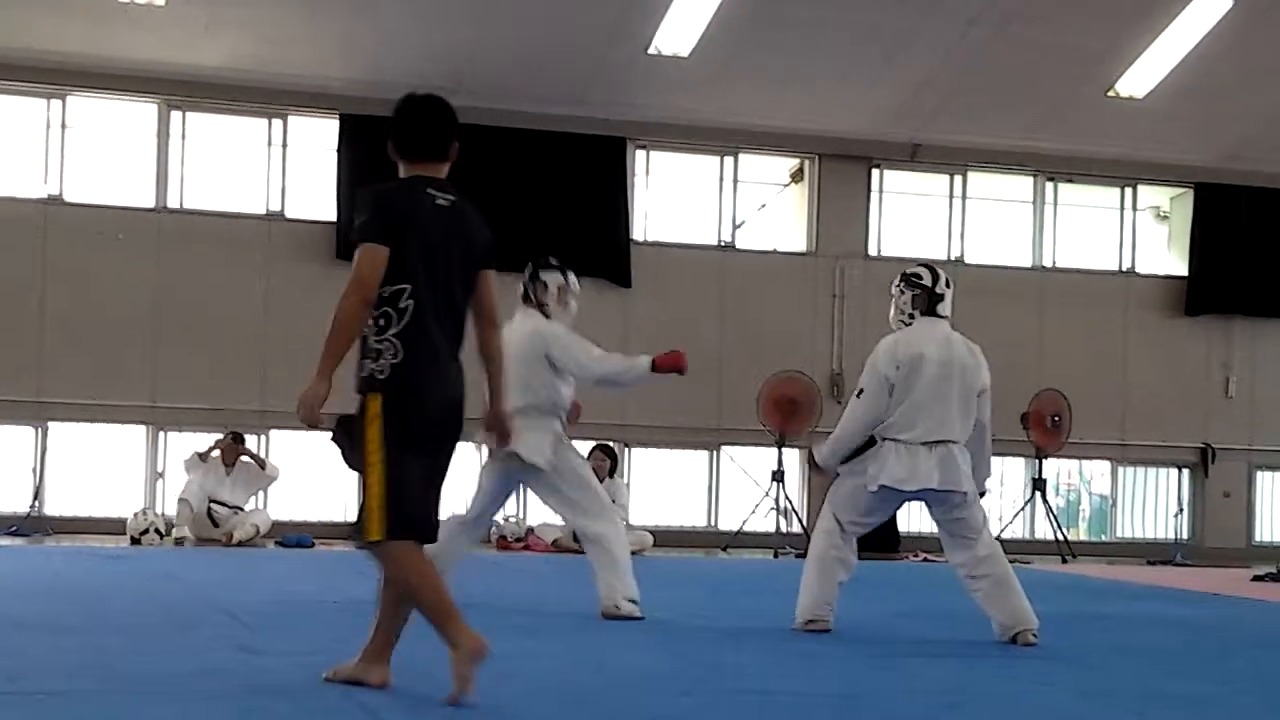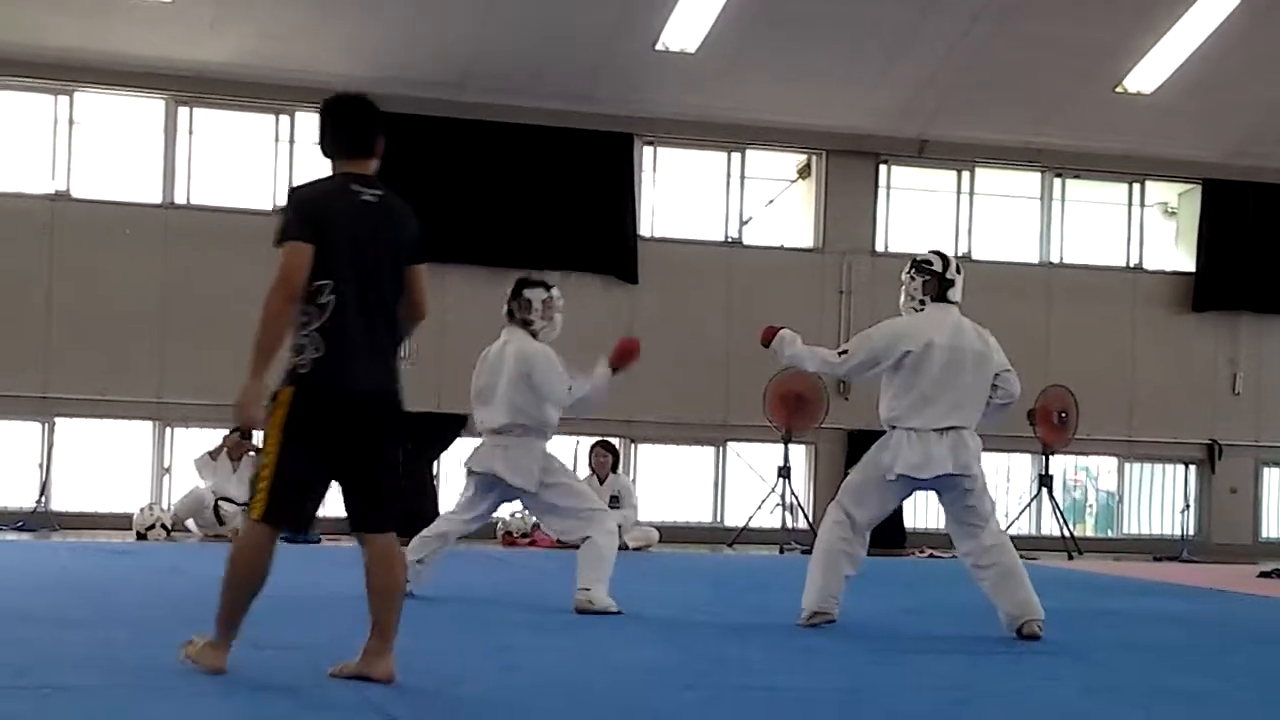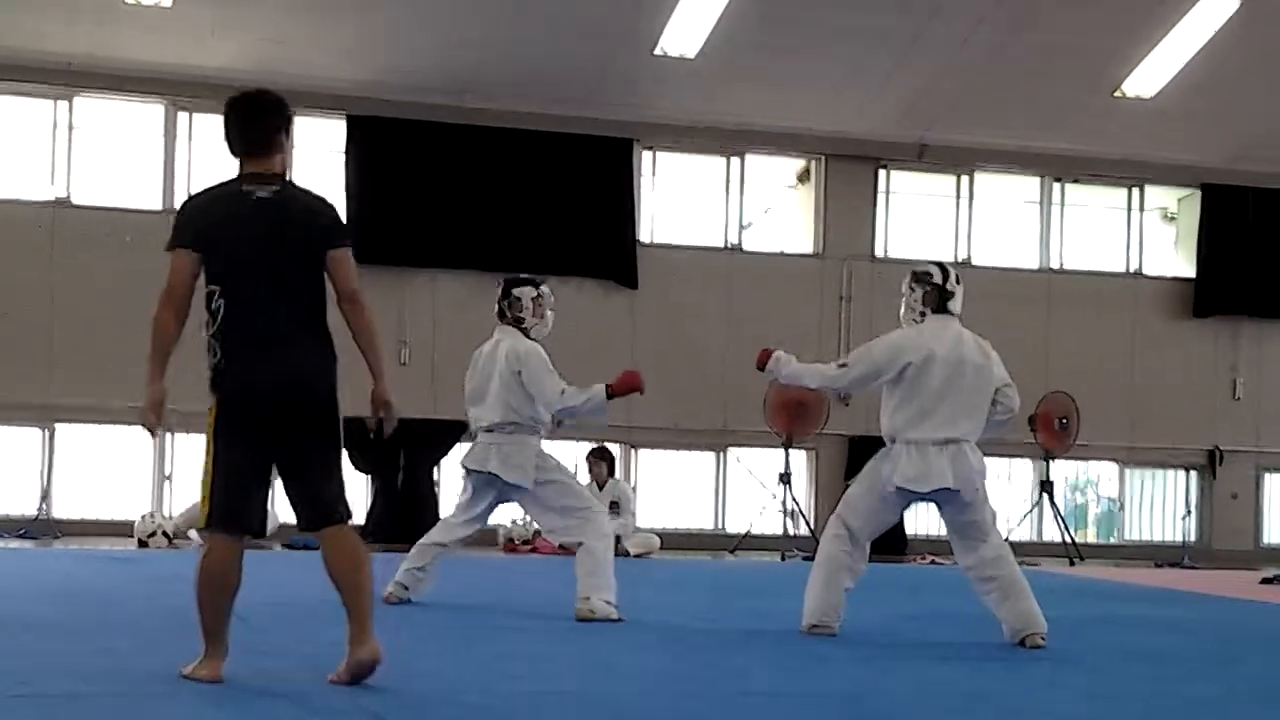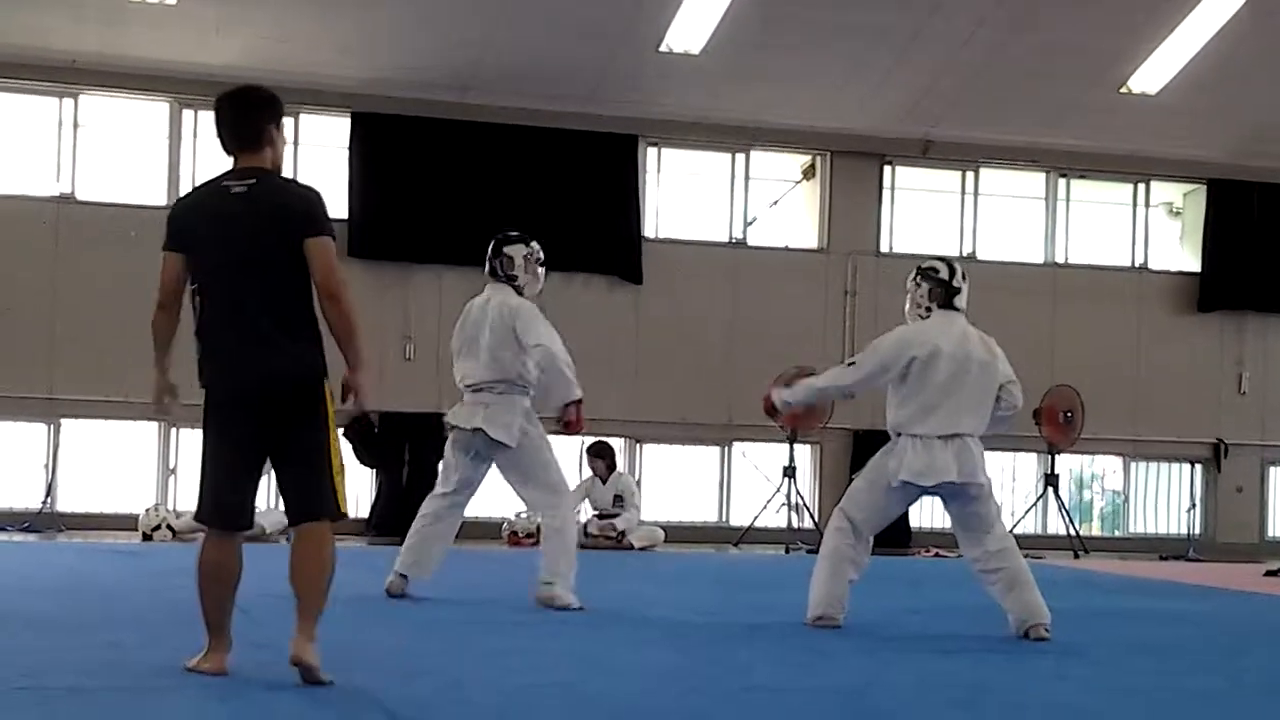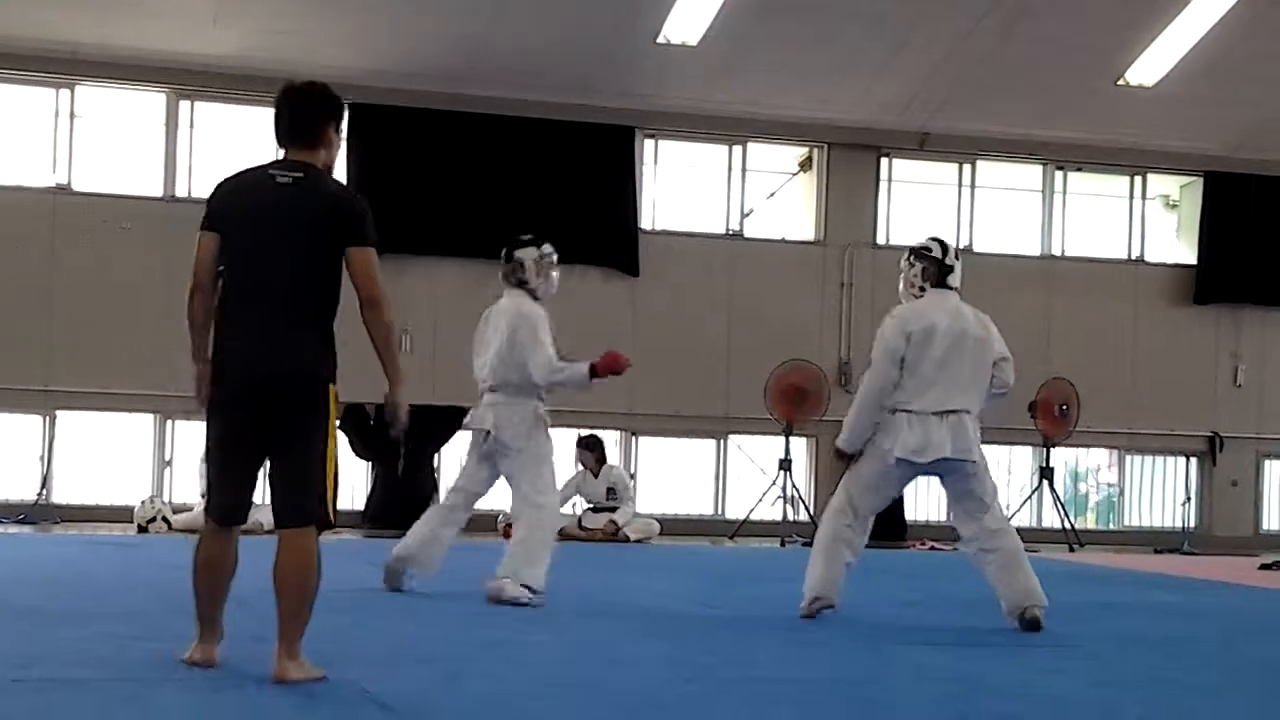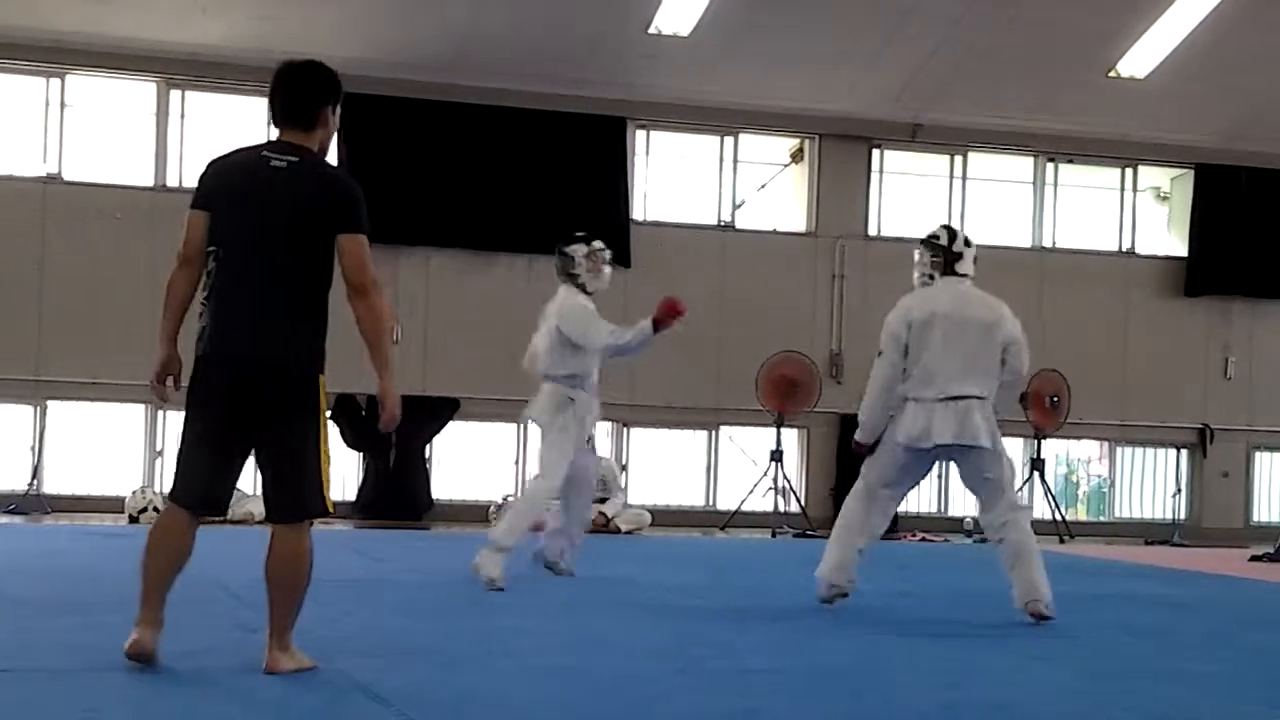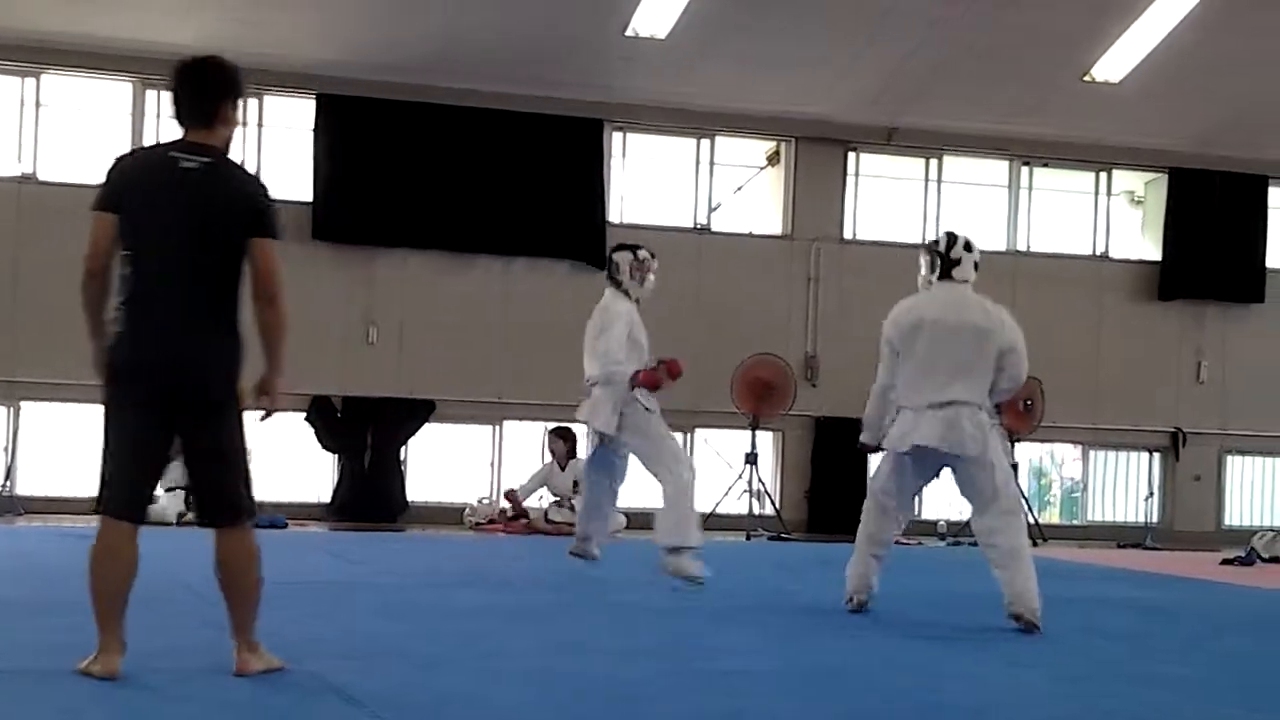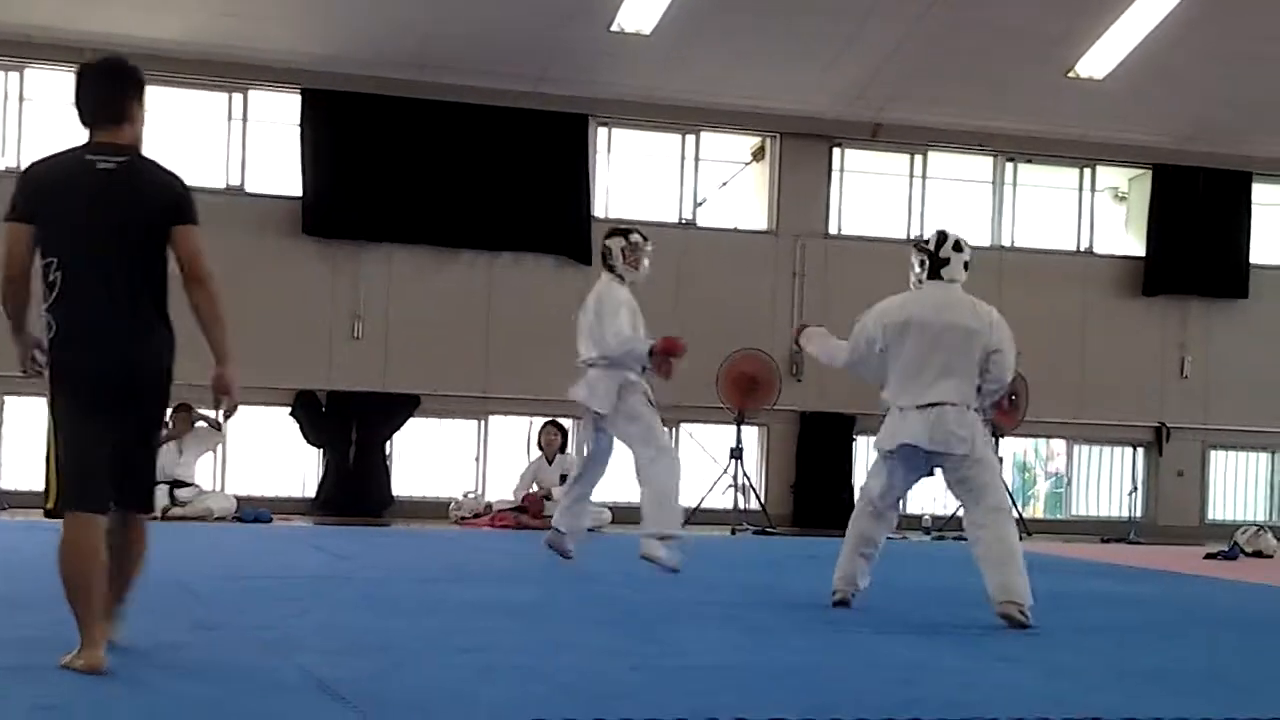
dt=0.4s
person 1, frame 1
left shoulder: (387, 202)
right shoulder: (472, 221)
left elbow: (360, 294)
right elbow: (487, 320)
left wrist: (322, 377)
right wrist: (497, 401)
left hip: (394, 387)
right hip: (444, 392)
left knee: (393, 534)
right knee: (403, 533)
left ankle: (462, 639)
right ankle: (375, 659)
person 1, frame 2
left shoulder: (310, 201)
right shoulder: (403, 216)
left elbow: (288, 292)
right elbow: (416, 309)
left wrist: (256, 377)
left hip: (318, 384)
right hip: (381, 389)
left knee: (265, 520)
right knee: (378, 529)
left ankle: (218, 644)
right ankle: (380, 653)
person 1, frame 3
left shoulder: (202, 210)
right shoulder: (318, 212)
left elbow: (174, 301)
right elbow: (351, 300)
left wrist: (156, 380)
right wrist: (379, 378)
left hip: (239, 390)
right hip: (312, 388)
left knee: (224, 529)
right knee: (332, 518)
left ankle: (212, 656)
right ankle: (363, 639)
person 1, frame 4
left shoulder: (190, 210)
right shoulder: (300, 201)
left elbow: (168, 303)
right elbow: (331, 293)
left wrist: (162, 371)
right wrist: (355, 366)
left hip: (227, 385)
right hip: (297, 381)
left knee: (222, 524)
right knee: (313, 517)
left ankle: (216, 649)
right ankle: (304, 637)
person 1, frame 5
left shoulder: (229, 193)
right shoulder: (343, 204)
left elbow: (201, 288)
right elbow: (372, 301)
left wrist: (203, 362)
right wrist: (394, 381)
left hip: (235, 375)
right hip: (305, 379)
left knee: (221, 517)
right knee: (300, 523)
left ankle: (206, 640)
right ankle: (289, 656)
person 1, frame 6
left shoulder: (222, 172)
right shoulder: (338, 190)
left elbow: (188, 266)
right elbow: (363, 289)
left wrist: (167, 344)
right wrist: (386, 377)
left hip: (221, 361)
right hip: (294, 370)
left knee: (186, 500)
right knee: (292, 517)
left ankle: (146, 623)
right ankle: (281, 647)
person 1, frame 7
left shoulder: (128, 173)
right shoulder: (247, 192)
left elbow: (95, 268)
right elbow: (267, 294)
left wrist: (100, 341)
right wrist: (273, 371)
left hip: (136, 365)
right hip: (210, 371)
left knee: (119, 514)
right knee: (232, 518)
left ankle: (108, 648)
right ankle: (248, 648)
person 1, frame 8
right shoulder: (164, 186)
right elbow: (197, 280)
right wrist: (223, 362)
left hip: (76, 363)
right hip: (146, 364)
left knee: (82, 508)
right knee: (131, 505)
left ankle: (91, 642)
right ankle: (106, 619)
person 2, frame 1
left shoulder: (895, 346)
right shoulder: (971, 354)
left elbow: (865, 413)
right elbow: (980, 425)
left wrist: (826, 455)
right wrist: (978, 477)
left hip: (893, 462)
right hip: (948, 465)
left knee: (835, 525)
right knee: (975, 546)
left ankle: (815, 613)
right ankle: (1020, 625)
person 2, frame 2
left shoulder: (902, 331)
right shoulder: (981, 338)
left elbow: (839, 363)
right elbow: (1008, 390)
left wrist: (784, 342)
left hip: (905, 448)
right hip: (958, 450)
left knee: (846, 518)
right knee: (983, 534)
left ankle: (820, 607)
right ankle: (1026, 617)
person 2, frame 3
left shoulder: (904, 343)
right shoulder: (981, 350)
left elbow: (839, 375)
right elbow: (1007, 404)
left wrist: (779, 363)
left hip: (906, 461)
right hip: (958, 464)
left knee: (846, 531)
right knee: (985, 546)
left ankle: (821, 618)
right ankle: (1029, 628)
person 2, frame 4
left shoulder: (910, 339)
right shoulder: (986, 346)
left elbow: (850, 376)
right elbow: (1011, 400)
left wrist: (787, 397)
left hip: (911, 455)
right hip: (963, 458)
left knee: (850, 524)
right knee: (989, 539)
left ankle: (825, 610)
right ankle: (1033, 619)
person 2, frame 5
left shoulder: (905, 317)
right shoulder: (981, 323)
left elbow: (877, 384)
right elbow: (1002, 379)
left wrist: (849, 440)
left hip: (906, 432)
right hip: (960, 435)
left knee: (849, 508)
right knee: (986, 520)
left ankle: (820, 594)
right ankle: (1027, 603)
person 2, frame 6
left shoulder: (911, 306)
right shoulder: (996, 310)
left elbow: (886, 375)
right elbow: (1017, 369)
left wrist: (868, 431)
left hip: (918, 420)
right hip: (974, 422)
left knee: (871, 495)
right knee: (1004, 509)
left ankle: (835, 577)
right ankle: (1035, 597)
person 2, frame 7
left shoulder: (906, 311)
right shoulder: (995, 316)
left elbow: (888, 381)
right elbow: (1015, 374)
left wrist: (873, 432)
left hip: (915, 426)
right hip: (969, 426)
left knee: (883, 504)
right knee: (1001, 514)
left ankle: (859, 589)
right ankle: (1023, 601)
person 2, frame 8
left shoulder: (892, 309)
right shoulder: (984, 315)
left elbow: (851, 357)
right elbow: (1002, 373)
left wrist: (812, 339)
left hip: (906, 424)
right hip: (959, 426)
left knee: (875, 504)
right knee: (989, 512)
left ankle: (845, 586)
right ankle: (1011, 598)
person 3, frame 1
left shoulder: (510, 333)
right shoulder: (547, 332)
right elbow: (598, 367)
left wrist: (561, 401)
right wrist: (655, 363)
left hip: (509, 439)
right hip: (541, 441)
left knee: (474, 517)
right knee: (600, 519)
right ankle: (618, 599)
person 3, frame 2
left shoulder: (490, 354)
right shoulder: (534, 353)
right elbow: (571, 397)
right wrist: (612, 365)
left hip: (489, 456)
right hip: (527, 460)
left knee: (456, 522)
right knee: (599, 522)
right ankle: (591, 594)
person 3, frame 3
left shoulder: (482, 353)
right shoulder: (526, 351)
right elbow: (560, 401)
right wrist: (612, 390)
left hip: (485, 453)
right hip: (522, 456)
left knee: (457, 524)
right knee: (593, 522)
left ankle: (400, 585)
right ankle: (593, 600)
person 3, frame 4
left shoulder: (471, 310)
right shoulder: (519, 308)
right elbow: (549, 352)
right wrist: (570, 400)
left hip: (470, 412)
right hip: (510, 416)
left knee: (446, 499)
right knee: (556, 501)
left ankle: (401, 576)
right ankle: (555, 585)
person 3, frame 5
left shoulder: (493, 314)
right shoulder: (529, 313)
right elbow: (545, 372)
right wrist: (595, 369)
left hip: (491, 414)
right hip: (519, 417)
left knee: (460, 497)
right knee: (539, 506)
left ankle: (406, 557)
right ankle: (512, 582)
person 3, frame 6
left shoulder: (564, 305)
right shoulder: (573, 306)
left elbow: (533, 359)
right elbow: (609, 341)
right wrist: (656, 322)
left hip: (569, 405)
right hip: (563, 406)
left knee: (582, 484)
right knee: (549, 484)
left ankle: (556, 552)
right ankle: (492, 554)
person 3, frame 7
left shoulder: (619, 309)
right shoulder: (616, 310)
right elbow: (609, 361)
left wrist: (658, 368)
right wrist: (640, 377)
left hip: (613, 406)
right hip: (624, 406)
left knee: (603, 477)
right knee: (677, 470)
left ankle: (586, 540)
right ankle: (678, 551)
person 3, frame 8
left shoulder: (605, 293)
right shoulder: (613, 292)
right elbow: (619, 343)
left wrist: (653, 361)
right wrist: (655, 349)
left hip: (603, 387)
right hip: (616, 388)
left knee: (593, 462)
right knee: (659, 456)
left ankle: (561, 530)
right ankle: (657, 537)
